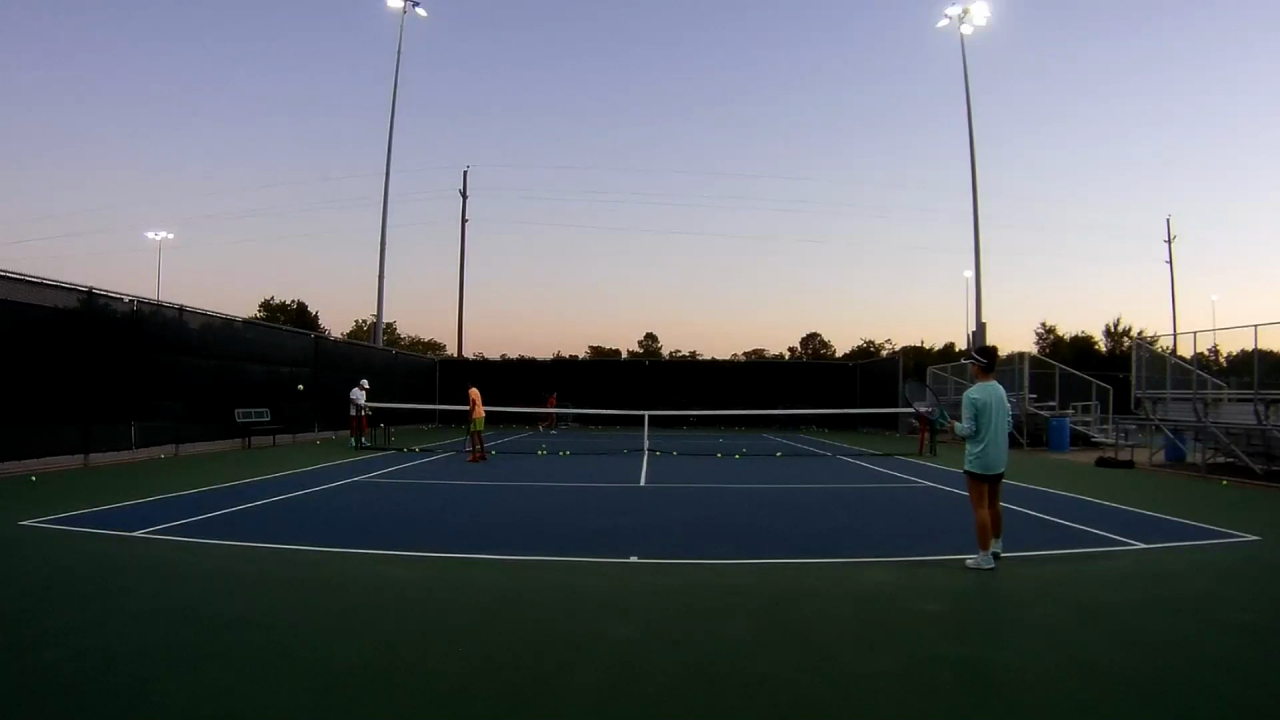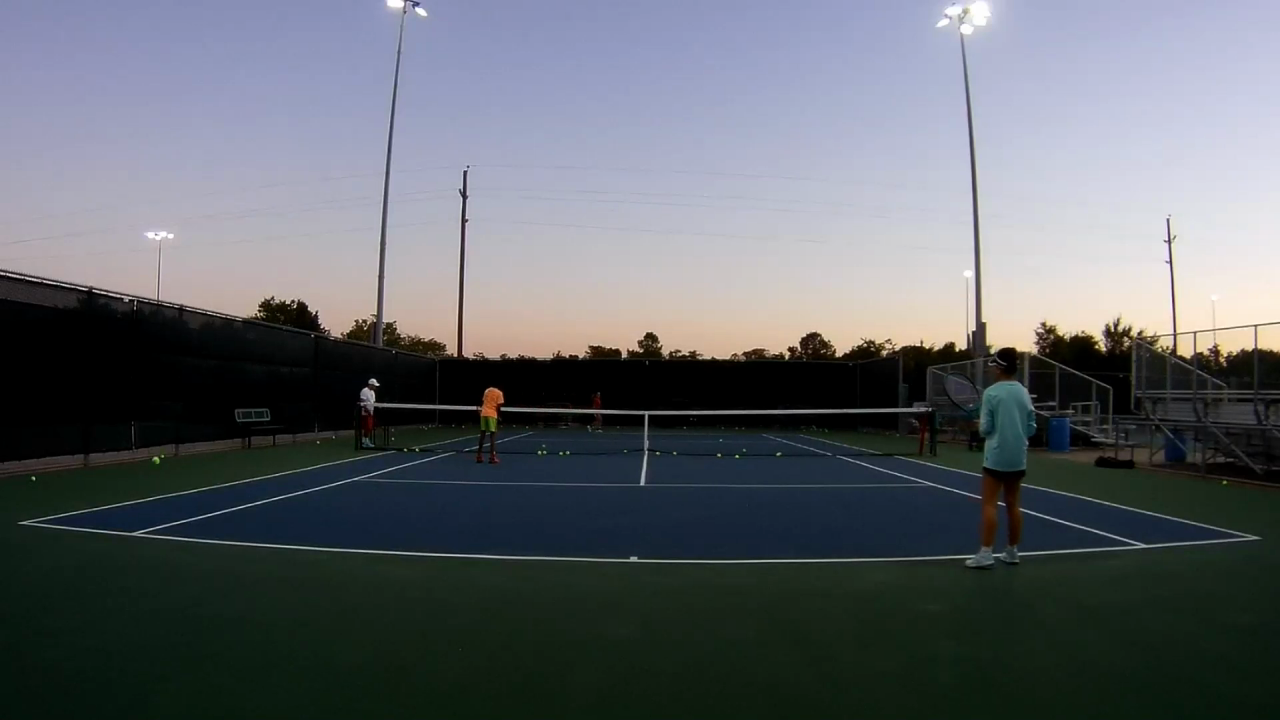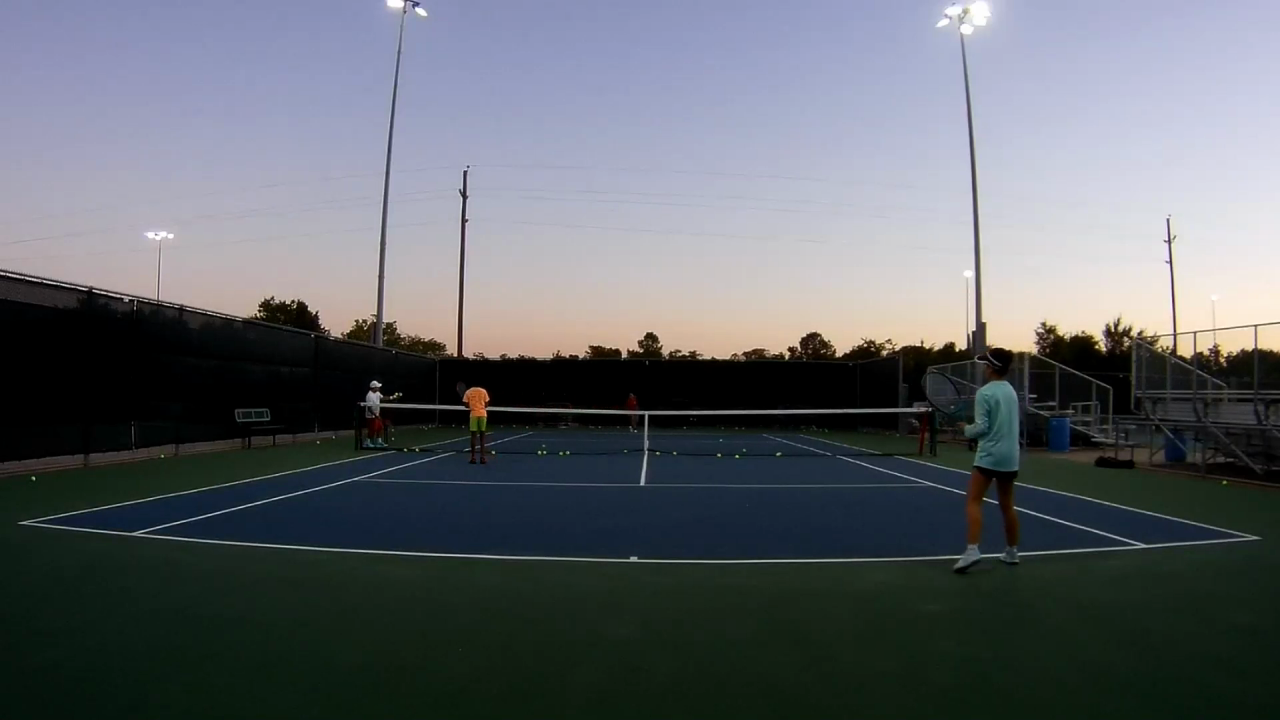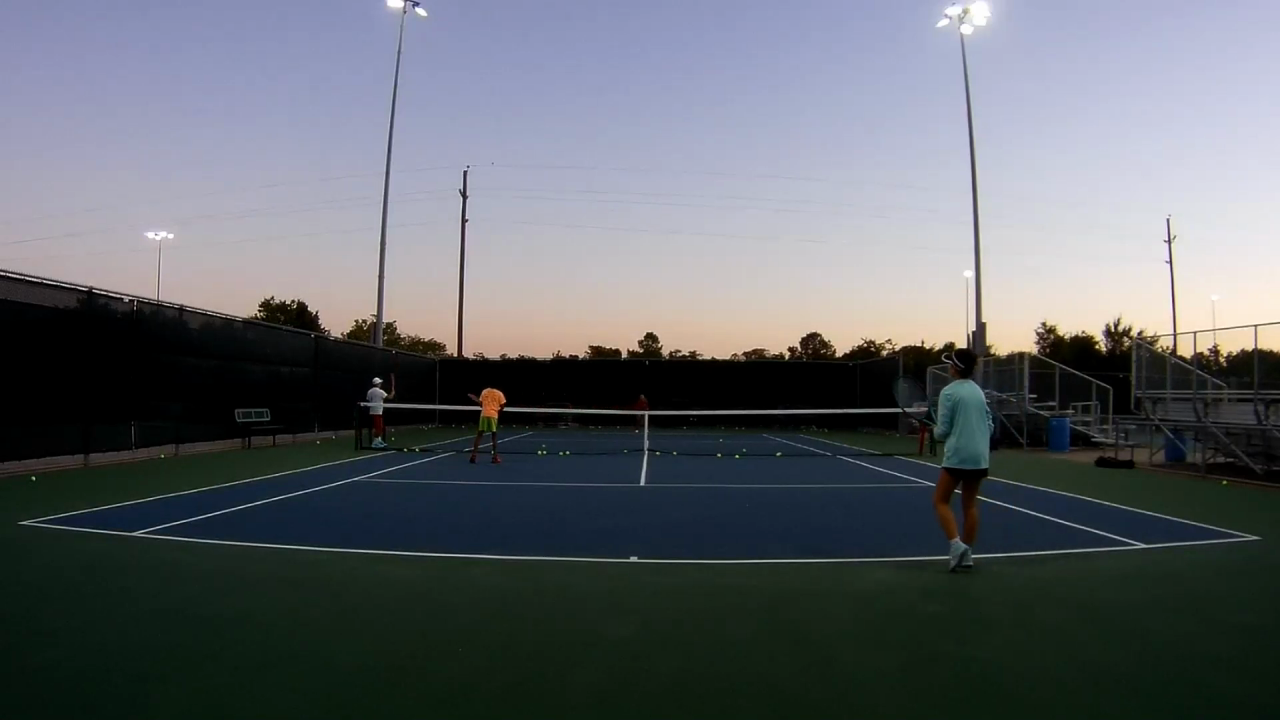
dt=1s
person 1, frame 1
left shoulder: (971, 395)
right shoulder: (1000, 391)
left elbow: (968, 430)
right elbow: (1009, 423)
left wrist: (955, 426)
left hip: (979, 458)
right hip: (999, 457)
left knee: (980, 508)
right knee: (994, 503)
left ankle: (985, 557)
right ankle: (996, 544)
person 1, frame 2
left shoulder: (991, 393)
right shoulder: (1024, 393)
left elbow: (985, 427)
right elbow: (1032, 427)
left wrist: (979, 426)
left hip: (996, 456)
right hip: (1018, 457)
left knee: (989, 505)
right knee: (1013, 505)
left ankle: (985, 553)
right ankle: (1012, 551)
person 1, frame 3
left shoulder: (985, 392)
right shoulder: (1011, 391)
left elbow: (981, 427)
right elbow: (1014, 425)
left wrist: (966, 429)
left hip: (989, 456)
right hip: (1010, 457)
left knee: (973, 502)
right knee: (1007, 506)
left ankle: (972, 551)
right ankle: (1012, 551)
person 1, frame 4
left shoulder: (949, 392)
right shoulder: (978, 391)
left elbow: (943, 430)
right elbow: (989, 426)
left wrist: (936, 432)
left hip: (957, 456)
right hip: (980, 457)
left knee: (941, 502)
right knee: (970, 505)
left ankle: (957, 544)
right ankle: (966, 554)
